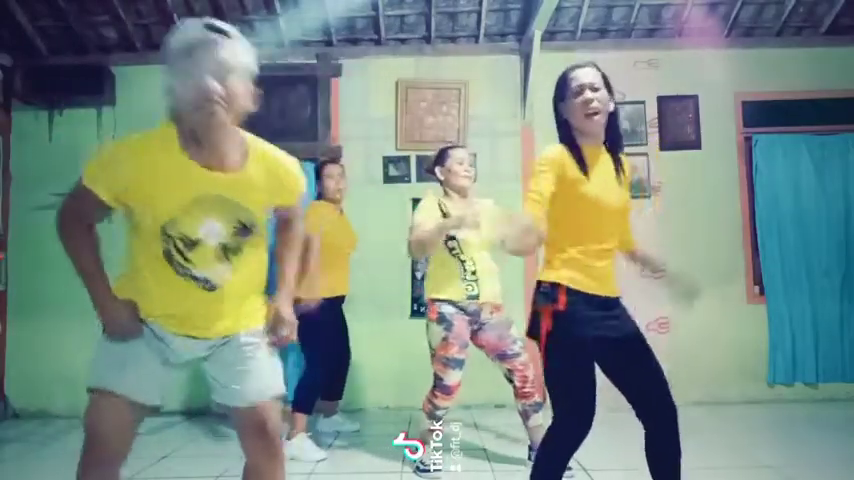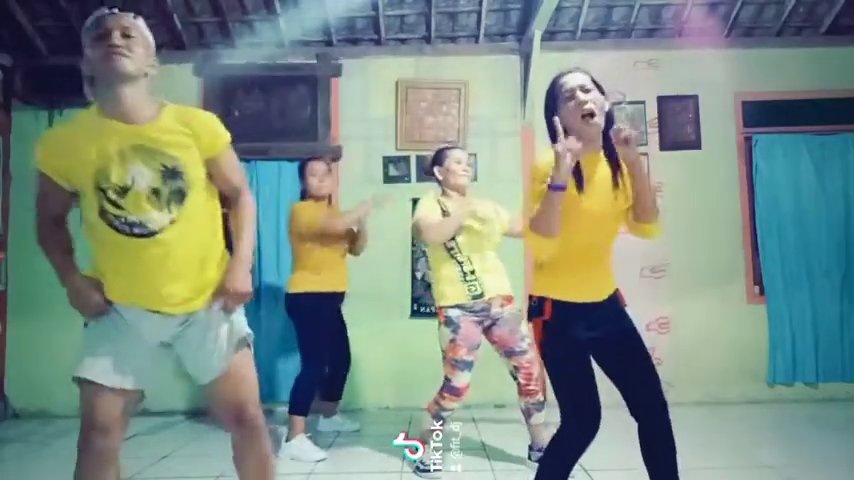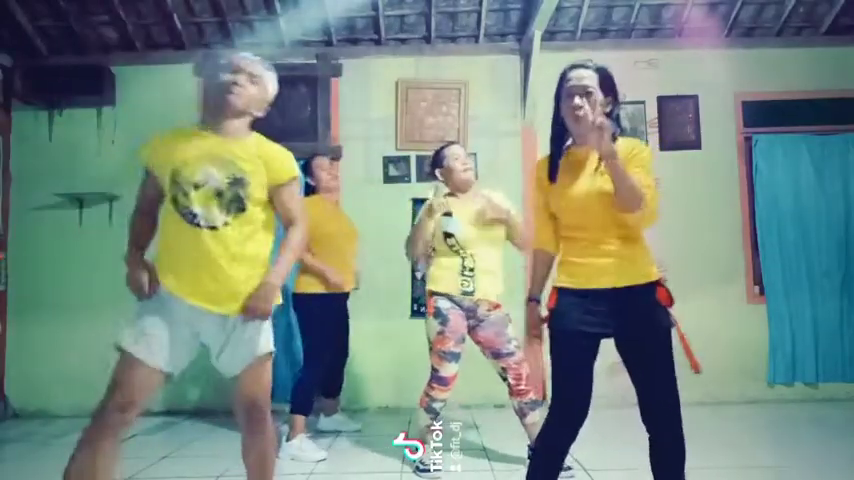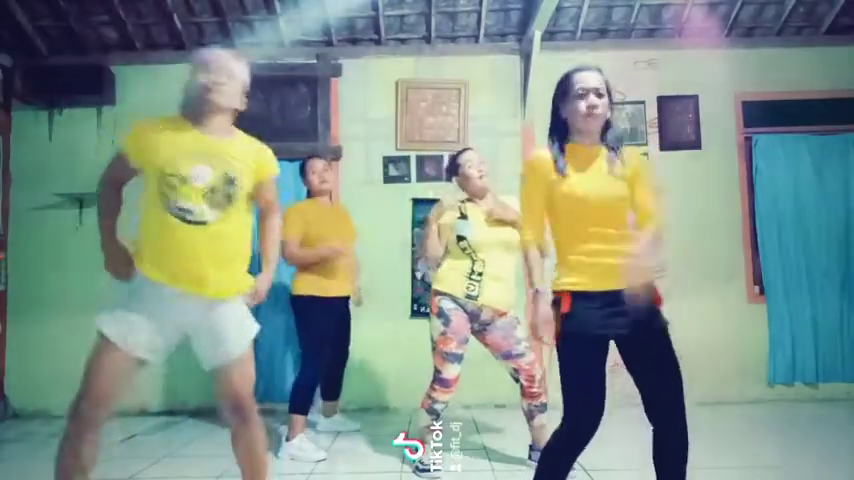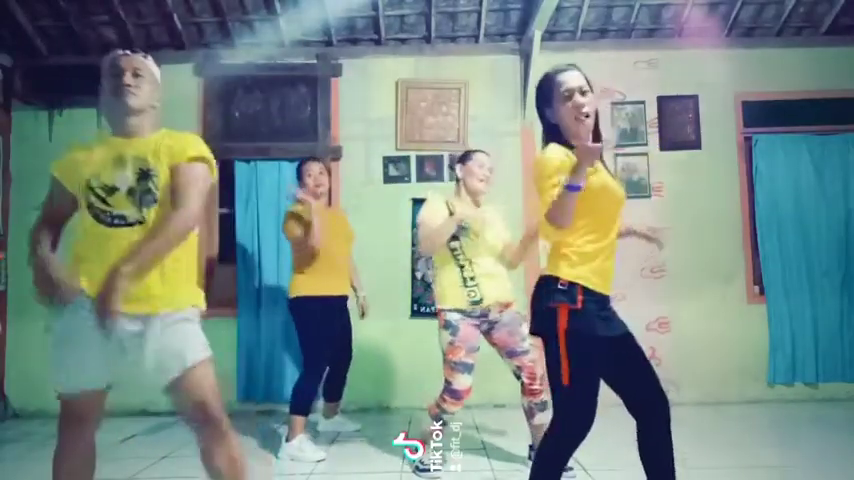
dt=0.5s
person 1, frame 1
left shoulder: (279, 170)
right shoulder: (127, 158)
left elbow: (289, 221)
right elbow: (74, 219)
left wrist: (285, 296)
right wrist: (104, 300)
left hip: (238, 324)
right hip: (145, 320)
left knee: (266, 437)
person 1, frame 2
left shoulder: (197, 126)
right shoulder: (63, 144)
left elbow: (240, 194)
right elbow: (49, 218)
left wrist: (242, 265)
right wrist: (70, 277)
left hip: (206, 300)
right hip: (123, 307)
left knee: (245, 418)
right knee: (99, 434)
person 1, frame 3
left shoulder: (274, 158)
right shoulder: (165, 146)
left elbow: (297, 225)
right elbow: (145, 210)
left wrist: (272, 281)
right wrist: (134, 259)
left hip: (241, 305)
right hip: (171, 298)
left knee: (256, 413)
right knee: (116, 409)
person 1, frame 4
left shoulder: (256, 156)
right shoulder: (150, 133)
left elbow: (271, 213)
right elbow: (109, 190)
left wrist: (268, 271)
right wrist: (111, 246)
left hip: (223, 296)
right hip: (151, 288)
left knee: (241, 405)
right knee: (91, 401)
person 1, frame 5
left shoulder: (183, 147)
right shoulder: (78, 159)
left elbow: (187, 213)
right elbow: (48, 221)
left wrist: (124, 275)
right wrist: (43, 259)
left hip: (165, 309)
right hip: (88, 305)
left knee: (207, 414)
right knee: (76, 423)
person 2, frame 1
left shoulder: (618, 164)
right shoulder: (555, 158)
right elbow: (533, 220)
left wrist: (661, 269)
right wrist: (523, 236)
left hip: (609, 305)
right hip: (567, 301)
left knee: (661, 411)
right knee: (574, 419)
person 2, frame 2
left shoulder: (619, 162)
right shoulder: (551, 166)
left elbow: (645, 224)
right elbow: (539, 240)
left wrist: (634, 165)
right wrist: (560, 175)
left hip: (606, 304)
right hip: (559, 307)
left knee: (653, 408)
right knee: (582, 420)
person 2, frame 3
left shoulder: (631, 150)
right shoulder: (548, 167)
left elbow: (639, 214)
right elbow: (545, 241)
left wrist: (608, 152)
right wrist: (533, 301)
left hip: (638, 295)
right hip: (575, 300)
left knee: (663, 414)
right knee: (566, 415)
person 2, frame 4
left shoulder: (628, 160)
right shoulder: (543, 161)
left elbow: (650, 223)
right elbow: (532, 236)
left wrist: (641, 260)
right wrist: (540, 295)
left hip: (630, 298)
right hip: (578, 301)
left knee: (669, 408)
right knee: (582, 417)
person 2, frame 5
left shoulder: (590, 157)
right shoulder: (556, 156)
right elbow: (554, 228)
left wrist: (629, 230)
right wrist: (576, 174)
left hip: (595, 302)
right hip: (569, 297)
left knee: (653, 406)
right knee: (574, 419)
person 3, frame 1
left shoulder: (488, 208)
right shoulder: (431, 206)
right elbow: (416, 249)
right wrist: (450, 223)
left hip: (488, 307)
right hip: (448, 306)
left knee: (523, 372)
right knee: (447, 383)
left ankle: (540, 447)
right ankle: (424, 449)
person 3, frame 2
left shoulder: (486, 206)
right shoulder: (431, 205)
left elbow: (522, 229)
right elbow: (429, 236)
right wrist: (465, 214)
left hip: (499, 302)
right hip: (458, 308)
left knee: (529, 369)
right knee: (457, 383)
left ankle: (540, 445)
right ankle: (424, 448)
person 3, frame 3
left shoulder: (495, 199)
right shoulder: (436, 206)
left elbow: (525, 244)
right elbow: (415, 255)
left wrist: (508, 217)
right wrist: (428, 216)
left hip: (487, 304)
right hip: (447, 301)
left knee: (517, 371)
right knee: (442, 376)
right ankle: (424, 449)
person 3, frame 4
left shoulder: (512, 205)
right shoulder: (454, 211)
right elbow: (432, 257)
left wrist: (517, 219)
right wrist: (433, 218)
left hip: (496, 311)
right hip: (453, 302)
left knee: (531, 373)
right knee: (445, 379)
left ankle: (540, 447)
right ankle: (423, 450)
person 3, frame 5
left shoulder: (491, 214)
right shoulder: (437, 206)
left elbow: (509, 261)
right elbow: (425, 246)
left wrist: (529, 239)
right wrist: (457, 218)
left hip: (500, 308)
right hip: (458, 312)
left knee: (532, 373)
right knee: (458, 387)
left ankle: (541, 447)
right ankle: (425, 449)
person 4, frame 1
left shoulder: (340, 214)
right shoulder: (316, 211)
right wrist: (310, 286)
left hip: (332, 300)
right hip: (313, 301)
left knee: (340, 359)
right knee: (318, 364)
left ankle: (329, 416)
right ankle: (296, 437)
person 4, frame 2
left shoulder: (333, 211)
right shoulder: (301, 210)
left elbow: (356, 246)
right elbow: (335, 225)
left wrist: (361, 224)
right wrist: (364, 208)
left hip: (329, 298)
right hip: (307, 298)
left knee: (341, 359)
right knee: (314, 364)
left ankle: (330, 416)
right ankle: (294, 439)
person 4, frame 3
left shoulder: (336, 208)
right shoulder: (308, 206)
left wrist: (351, 272)
right wrist: (326, 272)
left hip: (337, 295)
right hip: (314, 295)
left knee: (338, 356)
right knee: (316, 360)
left ankle: (330, 415)
right ankle: (295, 438)
person 4, frame 4
left shoulder: (342, 211)
right shoulder: (298, 211)
right elbow: (290, 254)
left wrist: (357, 281)
right wrist: (328, 248)
left hip: (340, 296)
right hip: (311, 296)
left knee: (338, 357)
right knee: (314, 360)
left ankle: (329, 416)
right ankle: (294, 438)
person 4, frame 5
left shoulder: (338, 215)
right shoulder: (295, 213)
right elbow: (314, 247)
left wrist: (359, 291)
right wrist: (311, 207)
left hip: (337, 298)
right hip: (309, 298)
left knee: (342, 358)
right knee: (315, 364)
left ankle: (330, 417)
right ankle: (294, 439)
